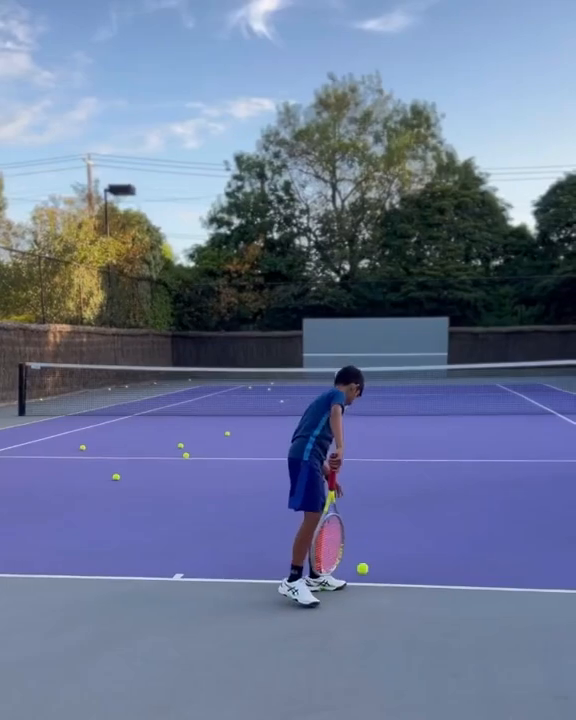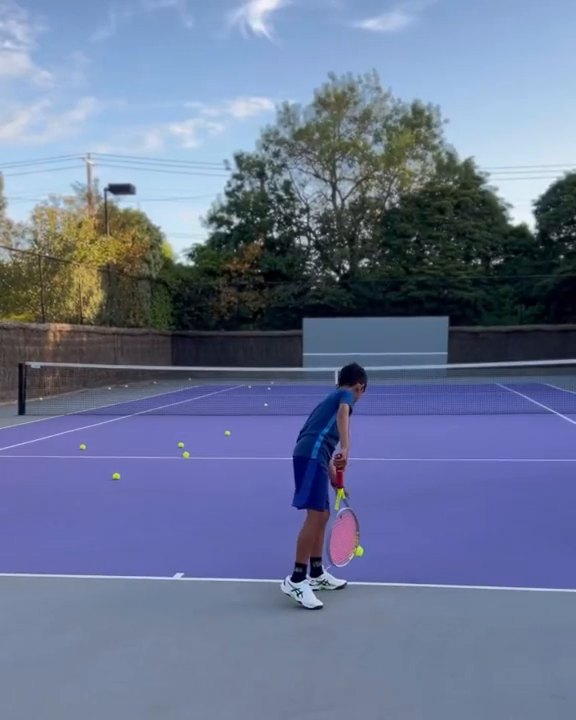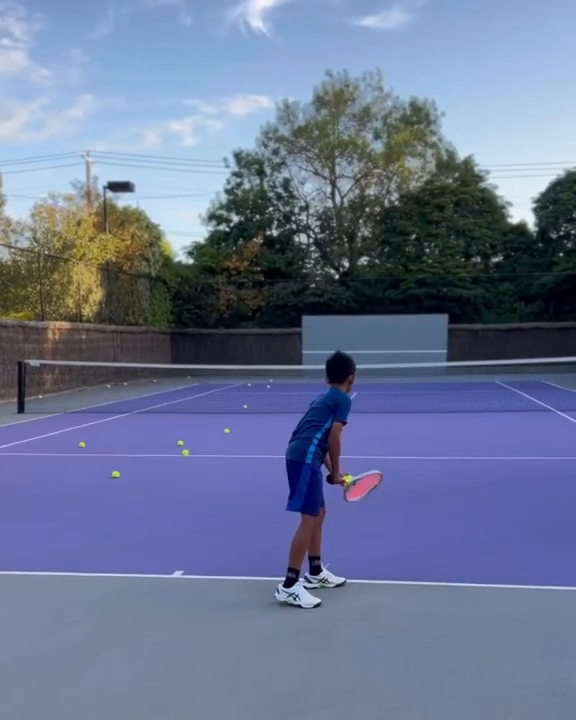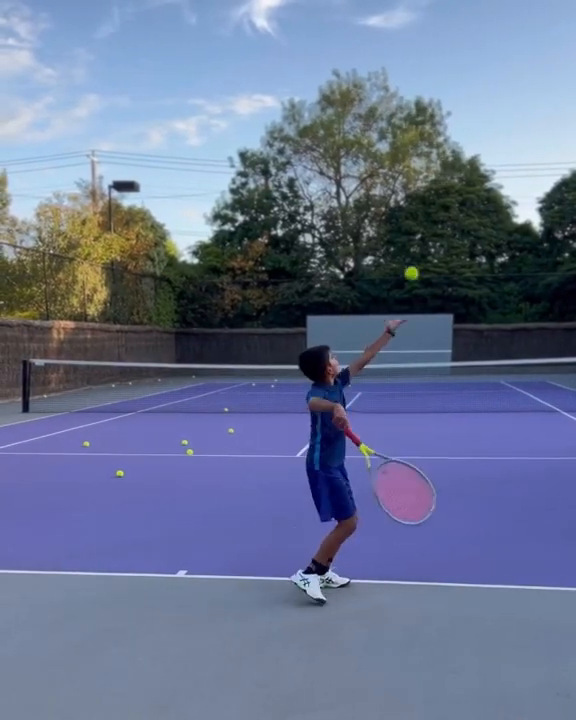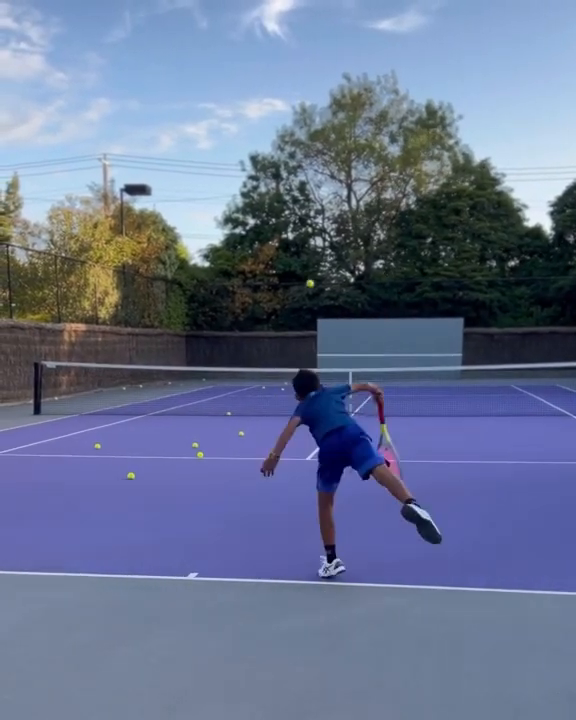
dt=1s
person 1, frame 1
left shoulder: (326, 398)
right shoulder: (338, 395)
right elbow: (335, 414)
left wrist: (329, 478)
right wrist: (340, 448)
left hip: (308, 457)
right hip: (305, 457)
left knee: (319, 516)
right knee: (312, 517)
left ankle: (315, 576)
right ankle: (293, 580)
person 1, frame 2
left shoulder: (332, 398)
right shoulder: (347, 395)
right elbow: (343, 412)
left wrist: (335, 481)
right wrist: (345, 448)
left hip: (311, 455)
right hip: (311, 455)
left knee: (322, 515)
right knee: (315, 516)
left ankle: (316, 574)
right ankle: (296, 580)
person 1, frame 3
left shoulder: (324, 397)
right shoulder: (343, 399)
right elbow: (334, 439)
left wrist: (333, 471)
right wrist: (336, 472)
left hip: (300, 455)
right hip: (306, 458)
left knee: (318, 514)
right knee: (309, 519)
left ankle: (315, 573)
right ankle: (289, 585)
person 1, frame 4
left shoulder: (336, 384)
right shoulder: (318, 392)
left elbow: (363, 359)
right elbow: (314, 404)
left wrist: (388, 334)
right wrist: (334, 410)
left hip: (335, 464)
right hip: (322, 466)
left knee: (346, 520)
right knee: (348, 523)
left ankle: (320, 572)
right ankle: (307, 574)
person 1, frame 5
left shoulder: (302, 407)
right shoulder: (332, 392)
left elbow: (290, 427)
right elbow: (362, 386)
left wrist: (274, 454)
right wrist: (376, 391)
left hip: (329, 446)
right hip: (352, 436)
left knee: (325, 504)
right knee: (383, 472)
left ankle: (331, 561)
right ankle: (411, 505)
